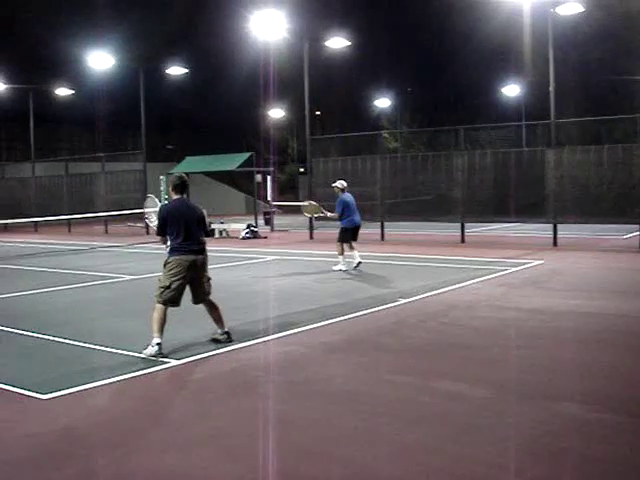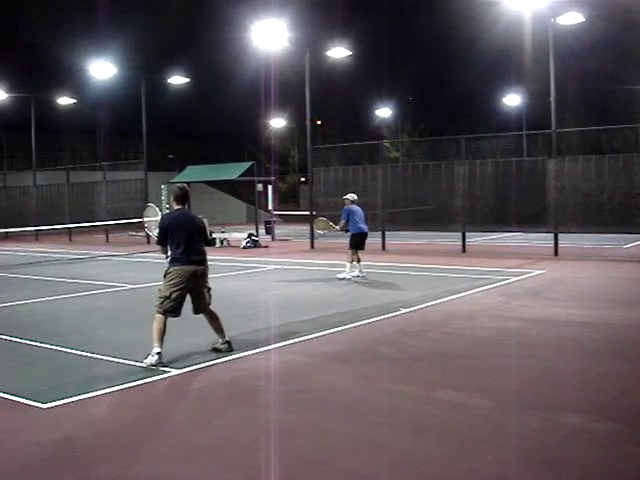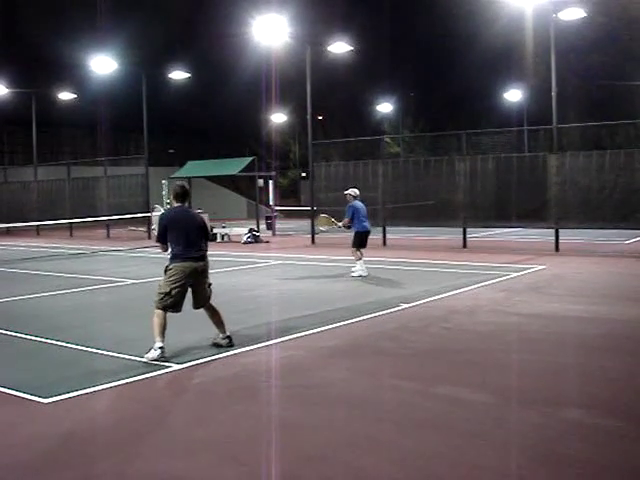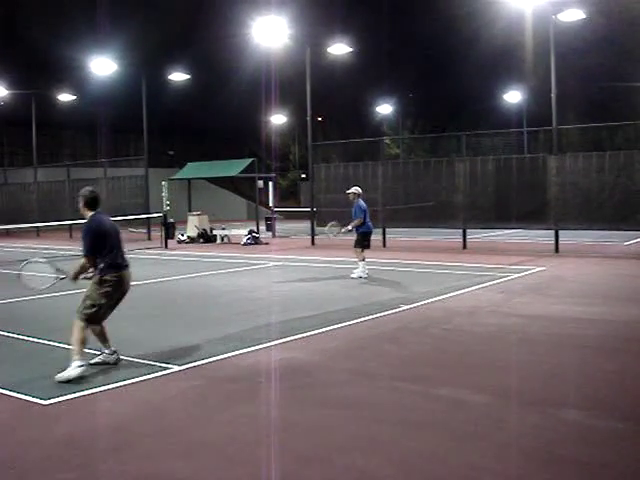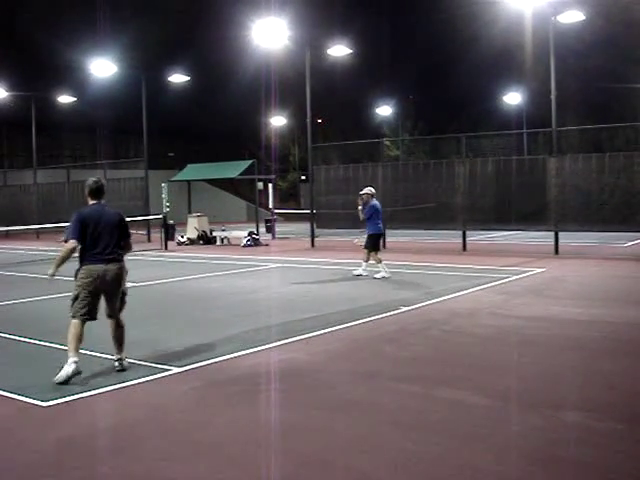
dt=0.7s
person 1, frame 1
left shoulder: (165, 209)
right shoulder: (197, 210)
left elbow: (163, 239)
right elbow: (204, 234)
left hip: (179, 258)
right hip: (199, 256)
left knee: (161, 301)
right knee: (205, 298)
left ankle: (156, 343)
right ankle: (223, 332)
person 1, frame 2
left shoulder: (166, 219)
right shoulder: (198, 220)
left elbow: (164, 250)
left hip: (179, 268)
right hip: (200, 267)
left knee: (161, 312)
right knee: (205, 308)
left ankle: (156, 352)
right ankle: (224, 341)
person 1, frame 3
left shoulder: (166, 217)
right shoulder: (198, 217)
left elbow: (163, 246)
right elbow: (206, 243)
left hip: (180, 266)
right hip: (201, 264)
left knee: (160, 308)
right knee: (205, 303)
left ankle: (158, 346)
right ankle: (224, 336)
person 1, frame 4
left shoulder: (90, 226)
right shoulder: (107, 221)
left elbow: (88, 260)
left wrist: (75, 274)
right wrist: (96, 269)
left hip: (110, 277)
right hip: (122, 275)
left knee: (81, 320)
right knee: (93, 318)
left ankle: (77, 365)
right ankle: (110, 353)
person 1, frame 5
left shoulder: (80, 215)
right shoulder: (116, 215)
left elbow: (72, 245)
right elbow: (127, 246)
left wrist: (55, 267)
left hip: (89, 269)
right hip: (115, 268)
left knee: (78, 318)
right knee: (115, 316)
left ankle: (72, 362)
right ankle: (119, 359)
